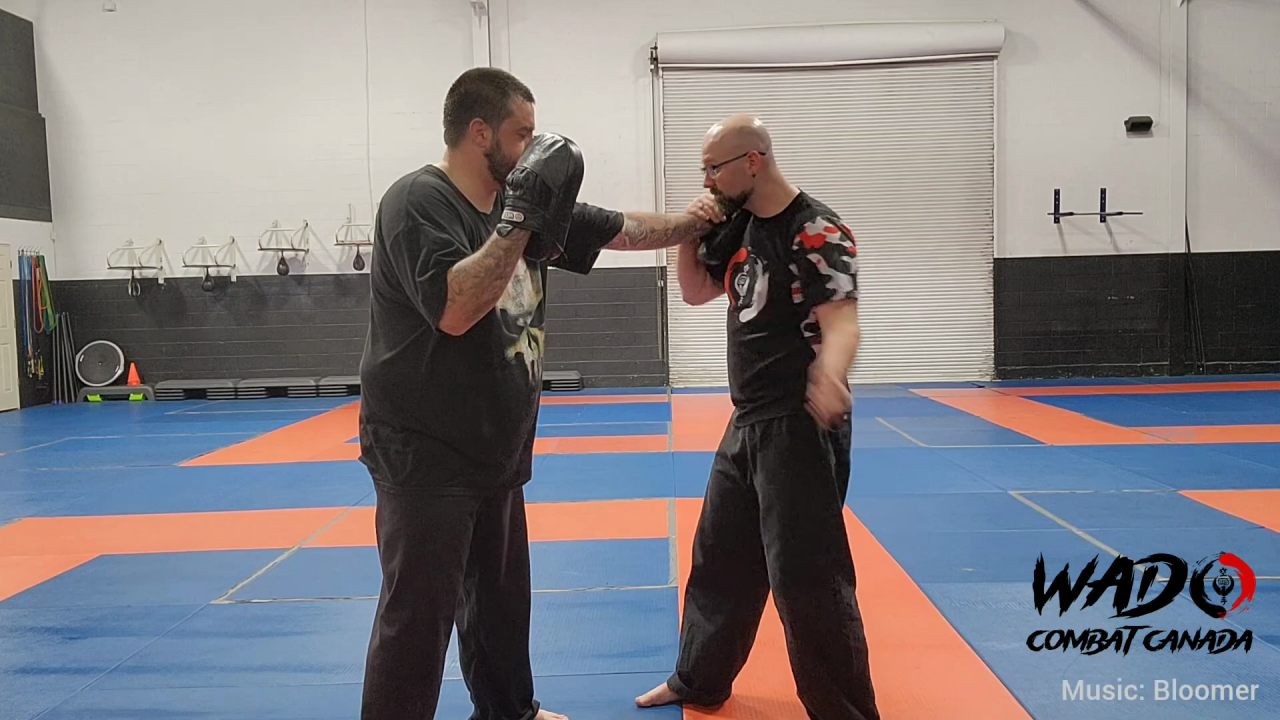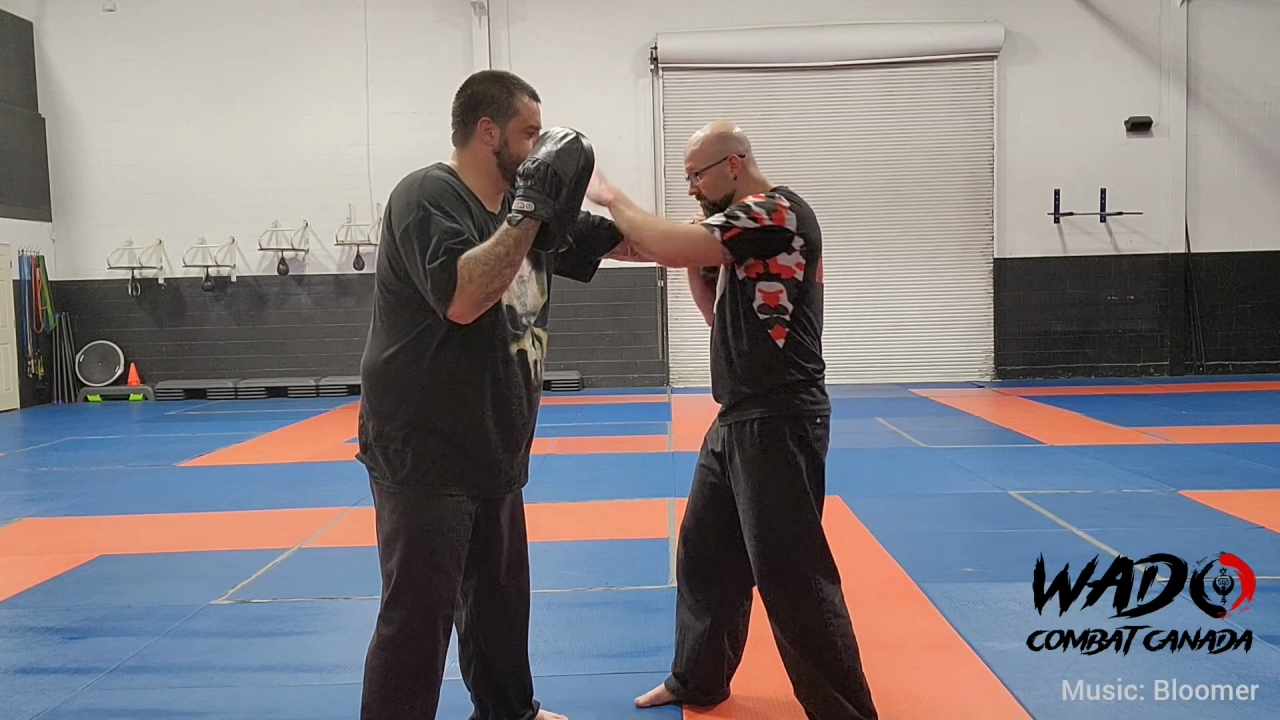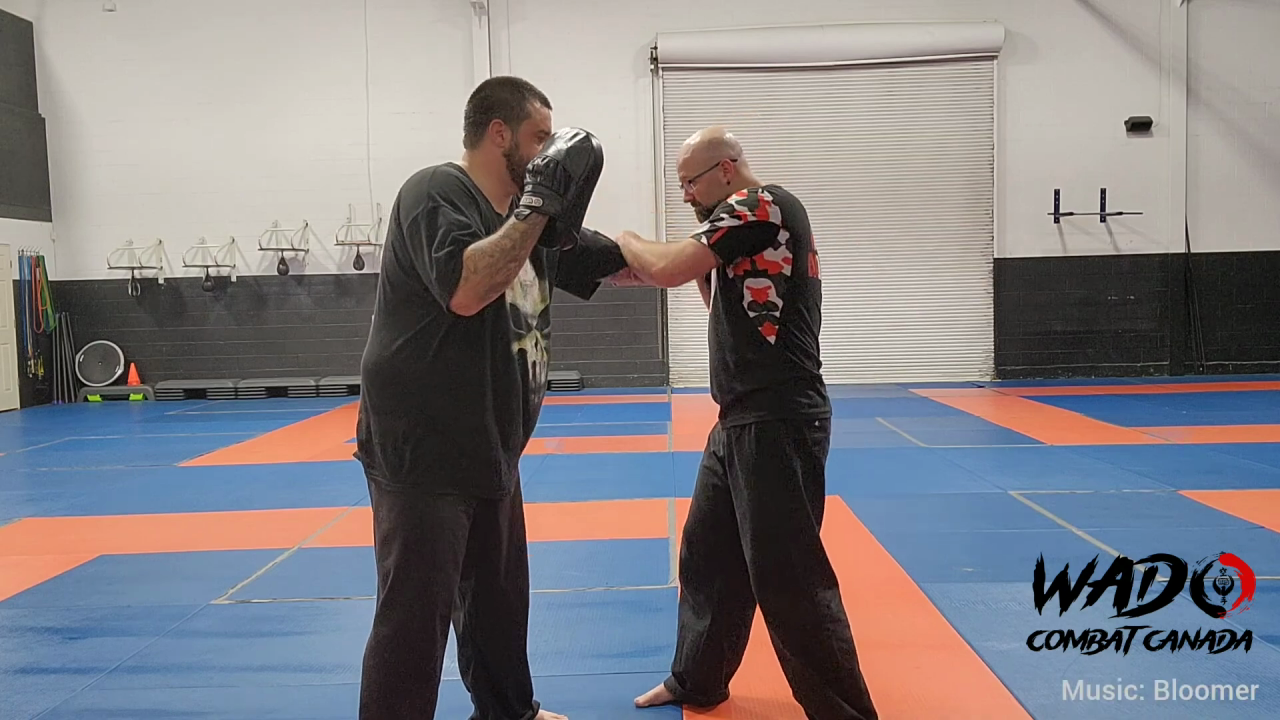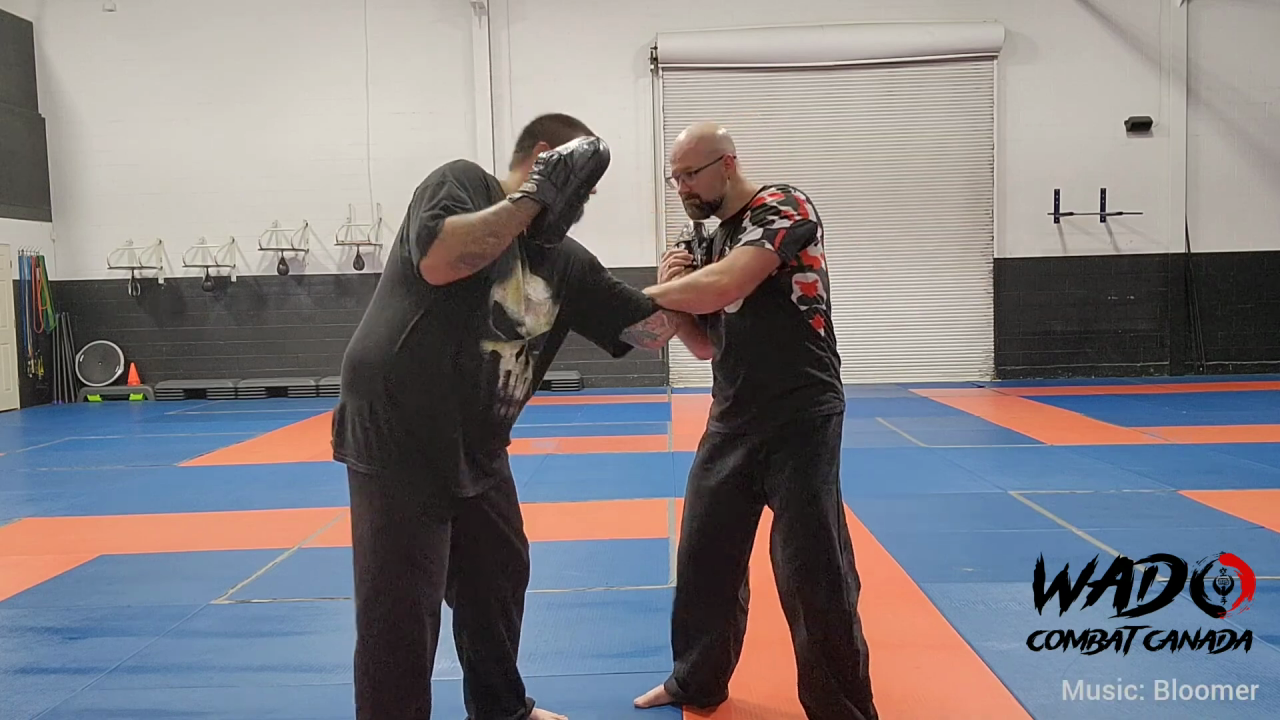
dt=0.5s
person 1, frame 1
left shoulder: (518, 200)
right shoulder: (417, 202)
left elbow: (619, 228)
right elbow: (454, 310)
left wrist: (699, 221)
right wrist: (519, 220)
left hip: (493, 449)
right hip: (426, 455)
left knee: (502, 597)
right knee: (417, 615)
person 1, frame 2
left shoulder: (521, 203)
right shoulder: (427, 196)
left elbow: (620, 238)
right elbow: (463, 299)
right wrist: (529, 210)
left hip: (492, 451)
right hip: (424, 453)
left knee: (501, 598)
right knee: (419, 615)
person 1, frame 3
left shoulder: (526, 215)
right shoulder: (436, 192)
left elbow: (624, 262)
right elbow: (465, 291)
right wrist: (536, 206)
left hip: (490, 450)
right hip: (422, 451)
left knee: (500, 596)
right knee: (415, 615)
person 1, frame 4
left shoulder: (565, 259)
right shoulder: (462, 182)
left elbow: (650, 325)
right elbow: (440, 262)
right wrist: (535, 197)
left hip: (476, 449)
right hip: (398, 438)
left knee: (498, 585)
right knee: (401, 612)
person 2, frame 1
left shoulder: (818, 230)
right shoulder: (740, 224)
left elbow: (841, 324)
right elbow: (696, 291)
left wrist: (832, 376)
right wrist: (690, 233)
left hip: (802, 427)
right hip: (749, 422)
left knee: (808, 577)
right knee: (720, 558)
person 2, frame 2
left shoulder: (778, 211)
right shoulder: (742, 225)
left elbow: (668, 246)
right elbow: (721, 313)
left wrist: (613, 199)
right wrist: (695, 261)
left hip: (779, 422)
right hip: (738, 419)
left knee: (791, 574)
right knee: (705, 554)
person 2, frame 3
left shoulder: (763, 206)
right shoulder: (748, 226)
left elbow: (666, 269)
left wrist: (627, 242)
right wrist: (705, 275)
left hip: (778, 423)
right hip: (743, 420)
left knee: (787, 577)
right knee: (707, 556)
person 2, frame 4
left shoulder: (782, 206)
right shoulder: (712, 240)
left elbow: (724, 286)
left wrist: (653, 293)
right wrist: (678, 283)
left hip: (800, 423)
right hip: (731, 424)
left knee: (814, 577)
right knee: (704, 561)
